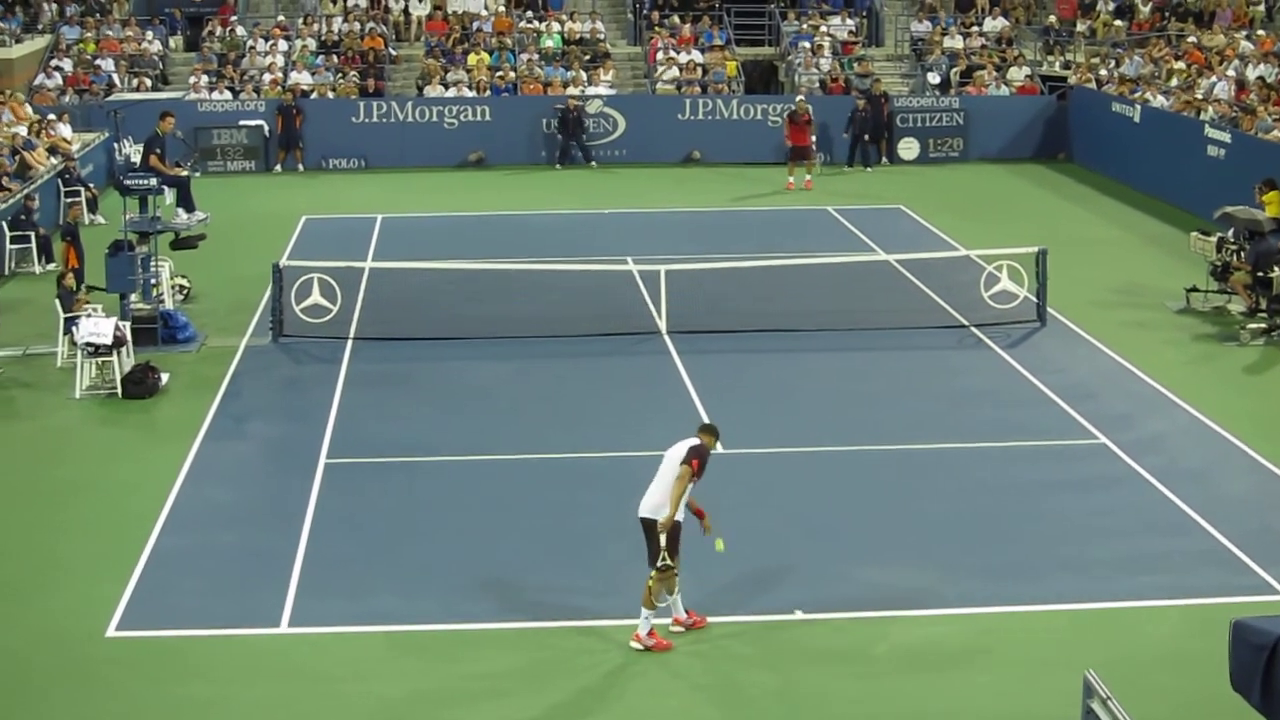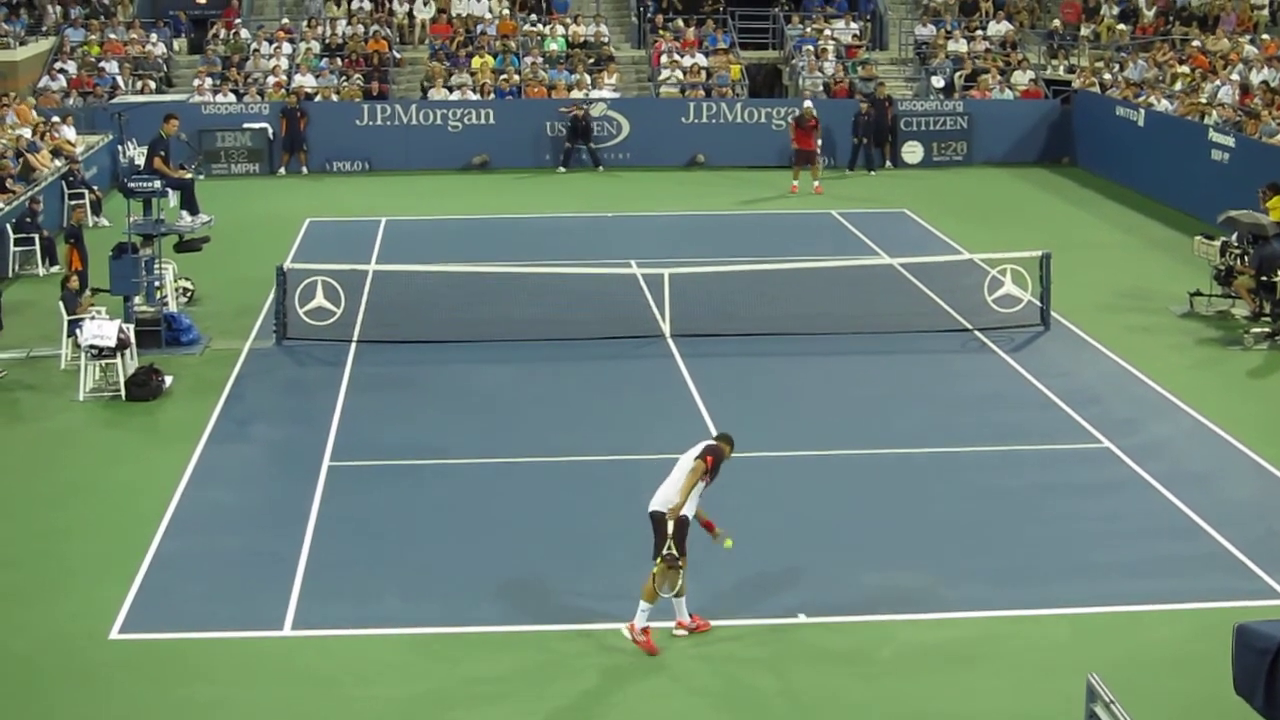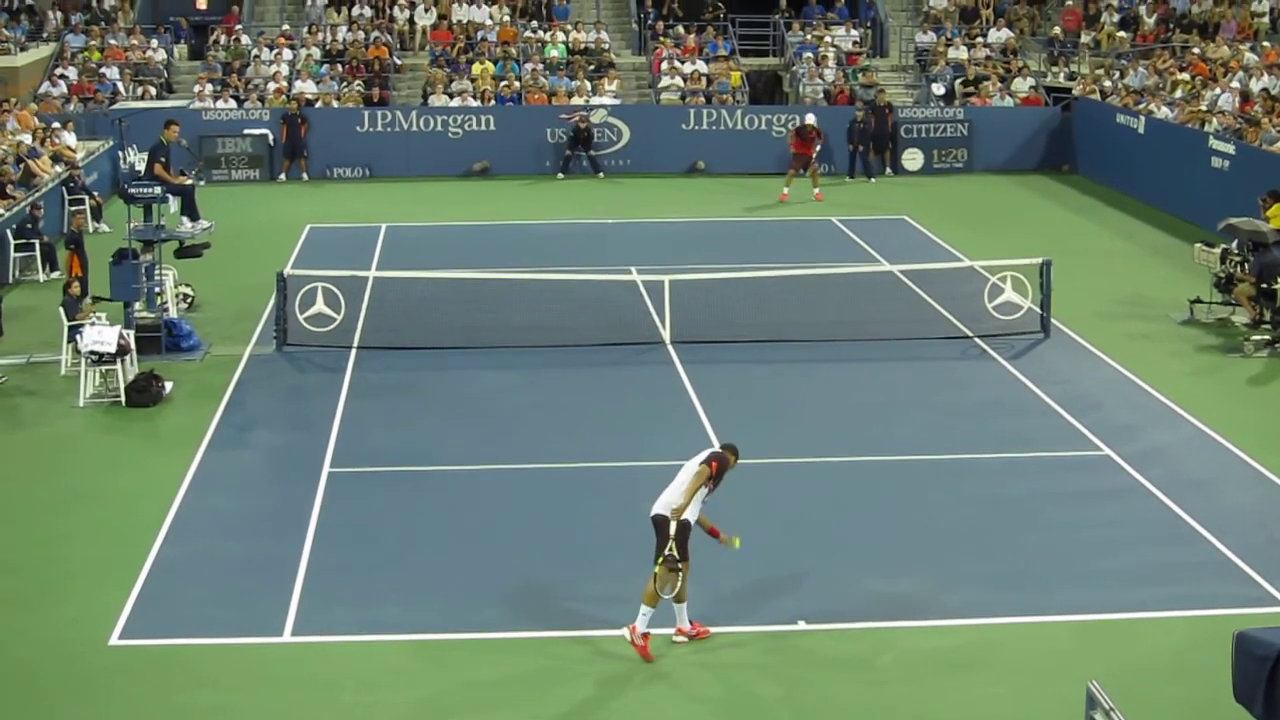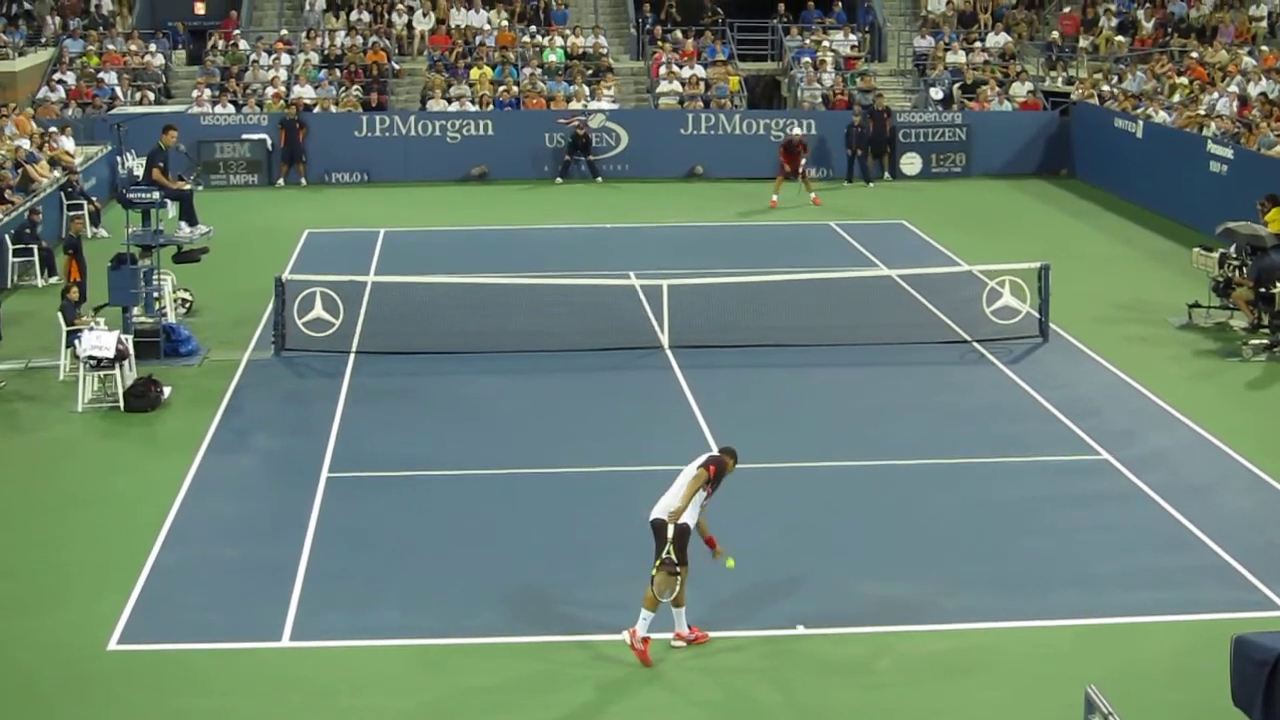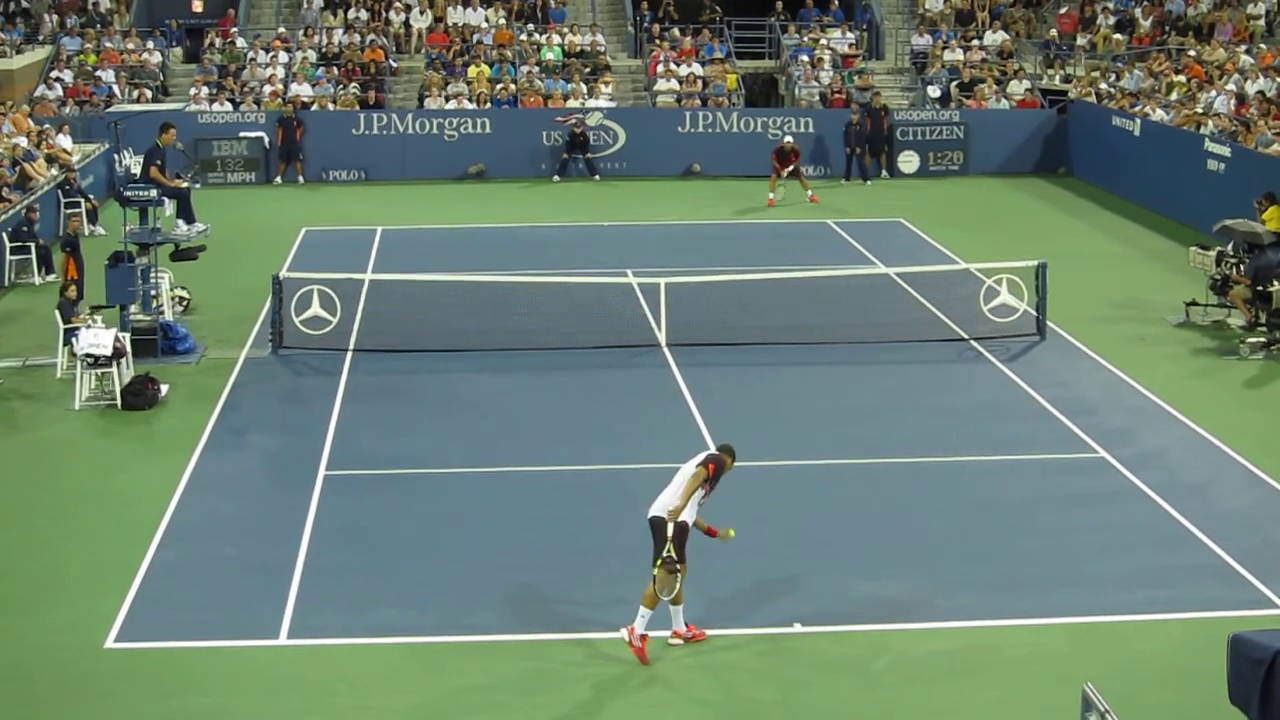
dt=0.3s
person 1, frame 1
left shoulder: (681, 445)
right shoulder: (700, 448)
right elbow: (682, 477)
left wrist: (702, 516)
right wrist: (671, 515)
left hip: (650, 510)
right hip: (662, 515)
left knee: (671, 566)
right knee: (661, 572)
left ankle: (680, 617)
right ankle: (643, 634)
person 1, frame 2
left shoulder: (700, 451)
right shoulder: (714, 450)
left elbow: (693, 502)
right elbow: (695, 471)
left wrist: (711, 529)
right wrist: (680, 503)
left hip: (663, 508)
right hip: (671, 511)
left knee: (678, 564)
left ankle: (683, 620)
right ankle: (638, 626)
person 1, frame 3
left shoulder: (705, 459)
right shoulder: (719, 457)
left elbow: (696, 511)
right elbow: (700, 475)
left wrist: (718, 534)
right wrist: (684, 504)
left hip: (667, 513)
right hip: (673, 515)
left knee: (681, 569)
left ankle: (683, 627)
right ankle: (638, 629)
person 1, frame 4
left shoulder: (705, 463)
right shoulder: (717, 461)
left elbow: (696, 516)
right elbow: (698, 478)
left wrist: (712, 545)
right wrist: (682, 506)
left hip: (666, 517)
right hip: (673, 519)
left knee: (679, 573)
left ankle: (682, 632)
right ankle: (638, 634)
person 1, frame 5
left shoulder: (703, 461)
right shoulder: (716, 460)
left elbow: (691, 515)
right elbow: (697, 476)
left wrist: (715, 532)
right wrist: (682, 504)
left hip: (663, 515)
right hip: (670, 517)
left knee: (678, 571)
left ankle: (679, 630)
right ankle: (636, 631)
